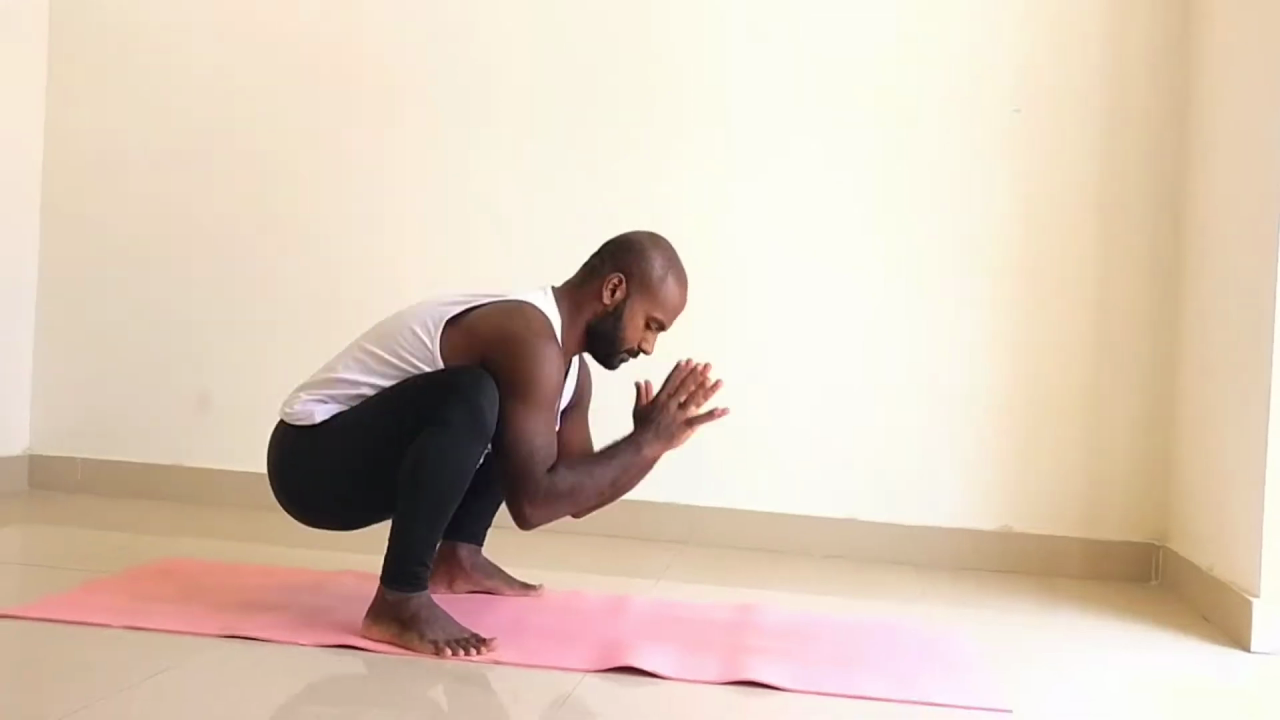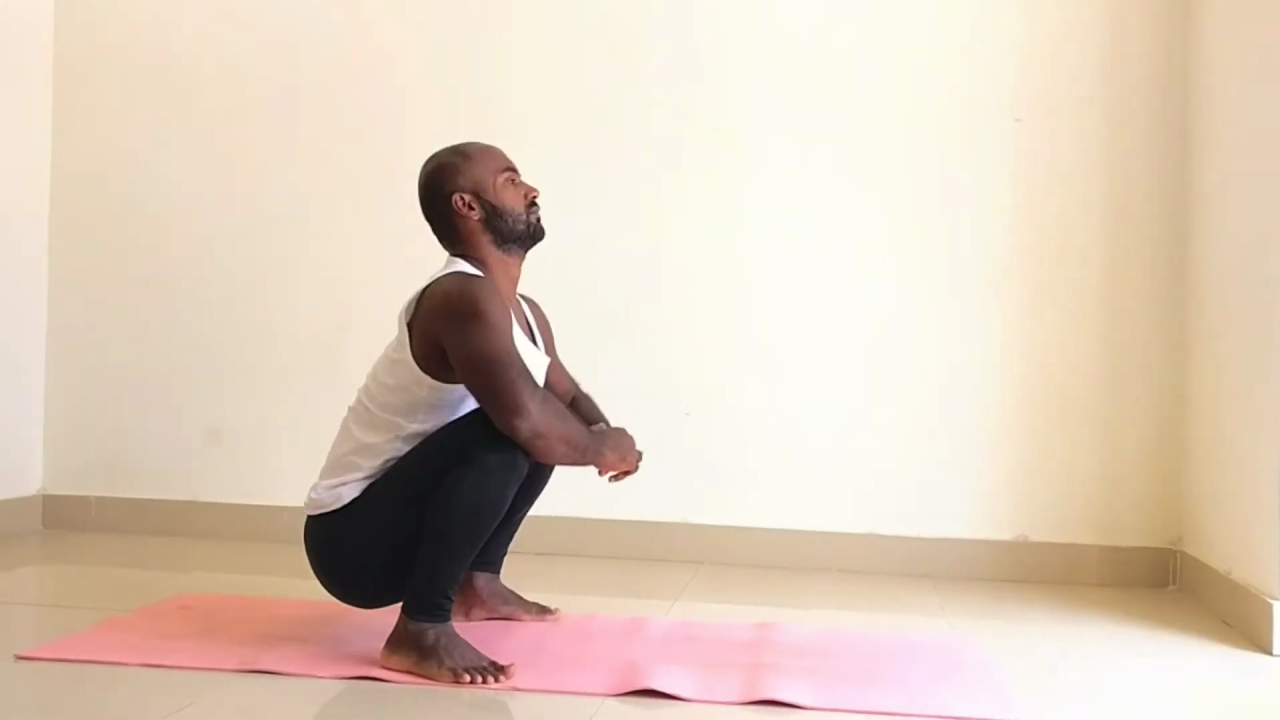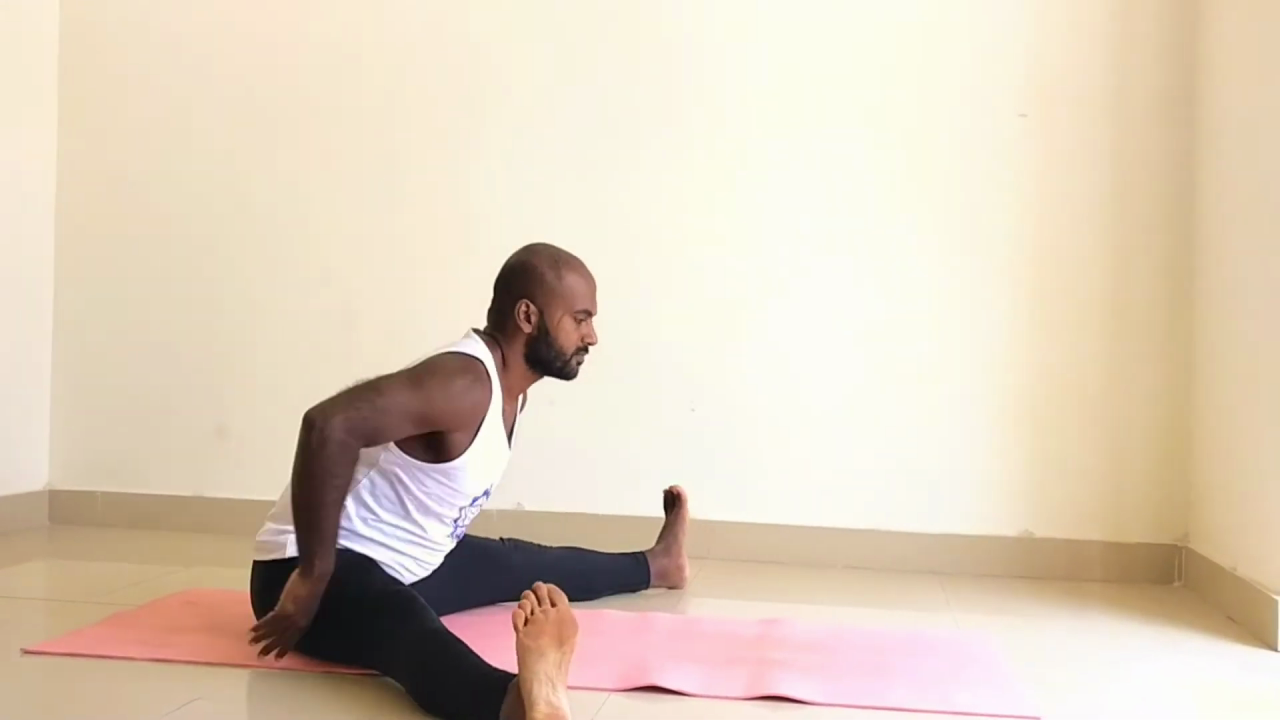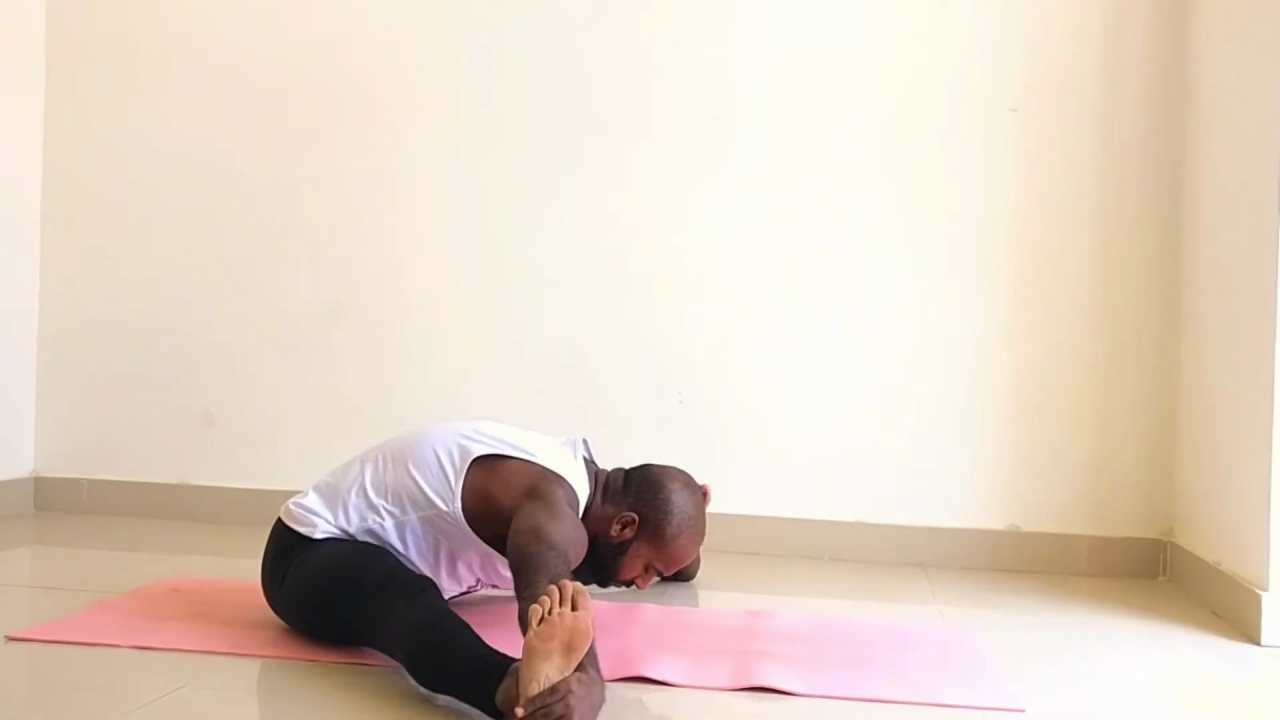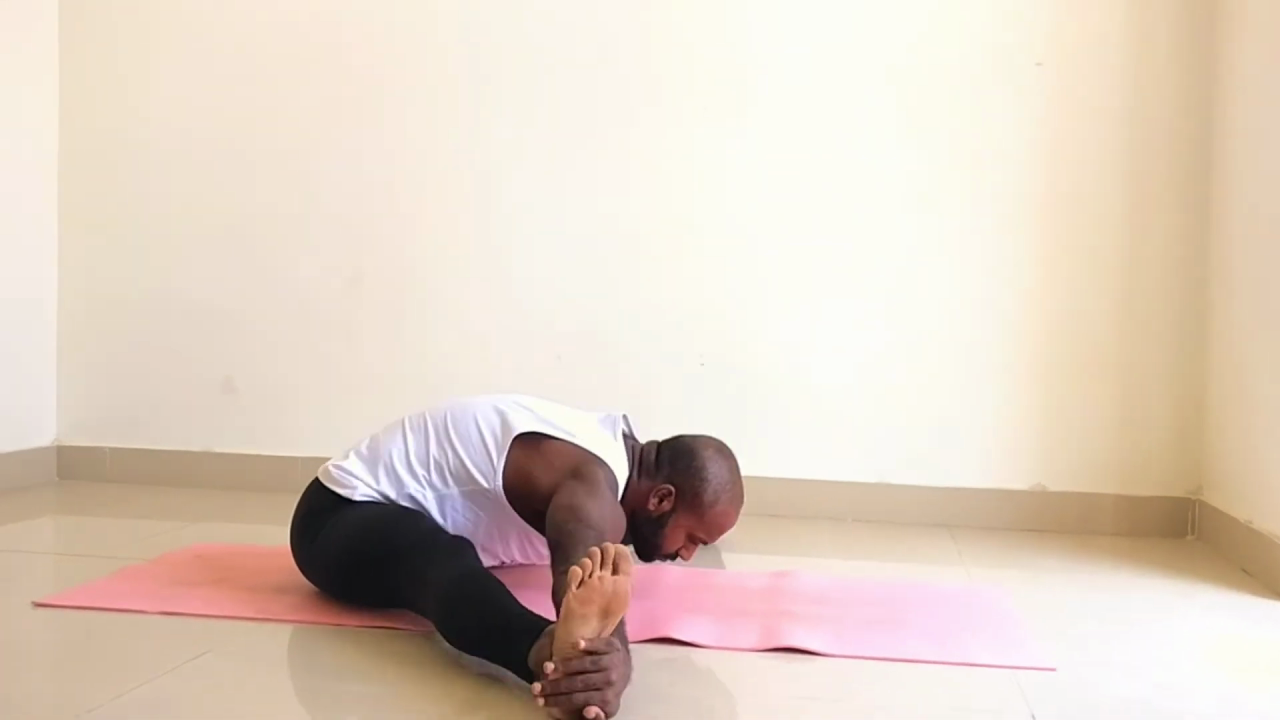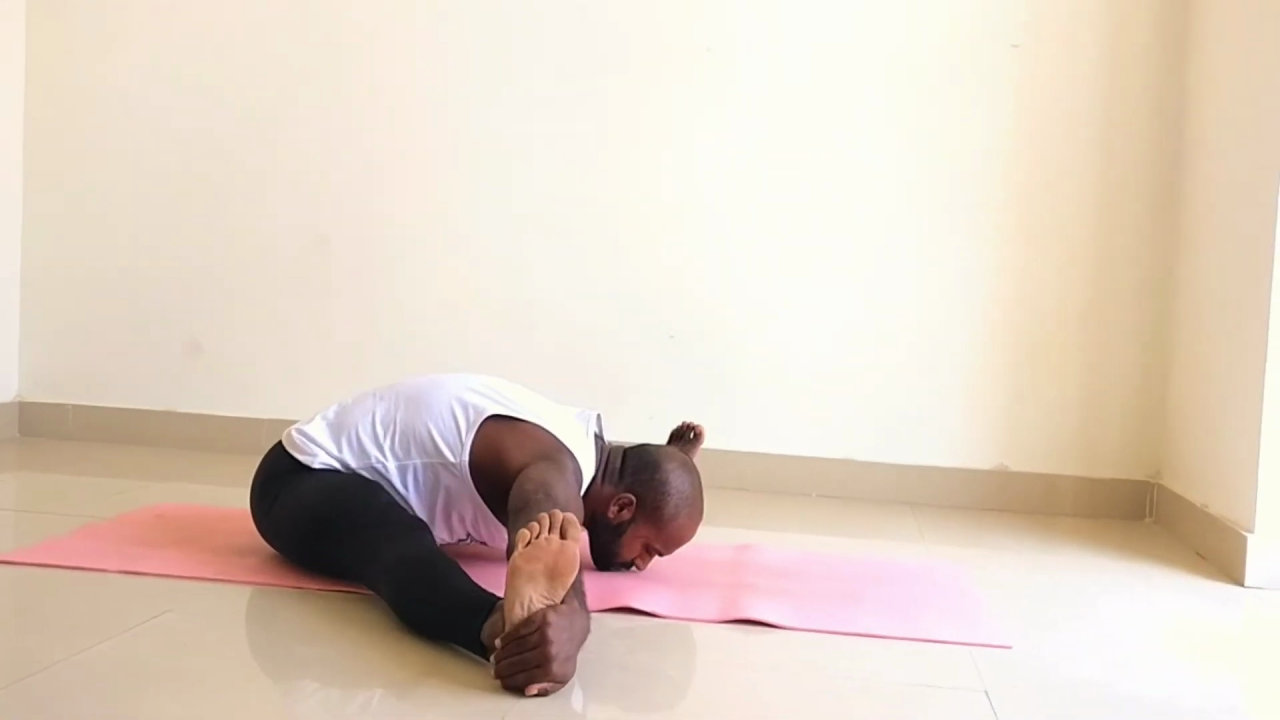
dt=0.7s
person 1, frame 1
left shoulder: (569, 356)
right shoulder: (532, 343)
left elbow: (582, 487)
right elbow: (532, 501)
left wrist: (650, 437)
right wrist: (648, 444)
left hip: (363, 447)
right hip: (315, 447)
right knee: (472, 401)
left ankle: (457, 555)
right ankle: (400, 599)
person 1, frame 2
left shoulder: (524, 316)
right shoulder: (467, 298)
left elbow: (572, 402)
right elbow: (522, 418)
left wrist: (602, 440)
right wrist: (602, 448)
left hip: (399, 528)
right hip: (351, 539)
left knee: (548, 429)
right knee: (502, 438)
left ankle: (475, 583)
right ankle: (419, 630)
person 1, frame 3
left shoulder: (506, 380)
right shoulder: (463, 382)
right elbow: (326, 426)
right wrist: (315, 572)
left hip: (400, 564)
right hip: (312, 568)
left knee: (512, 563)
right knee: (407, 625)
left ankle: (654, 568)
person 1, frame 4
left shoulder: (584, 478)
right shoulder: (552, 506)
right elbow: (550, 600)
right wrist: (587, 682)
left hip: (378, 541)
right hip: (312, 550)
right knee: (407, 604)
person 1, frame 5
left shoulder: (617, 447)
right shoulder: (591, 482)
right elbow: (587, 571)
right wrist: (615, 658)
left hip: (402, 507)
right hip: (341, 512)
right knee: (447, 562)
person 1, frame 6
left shoulder: (588, 443)
right shoulder: (554, 472)
right elbow: (547, 555)
left wrist: (667, 462)
right wrist: (568, 621)
left hip: (369, 464)
right hip: (303, 478)
right knee: (398, 541)
